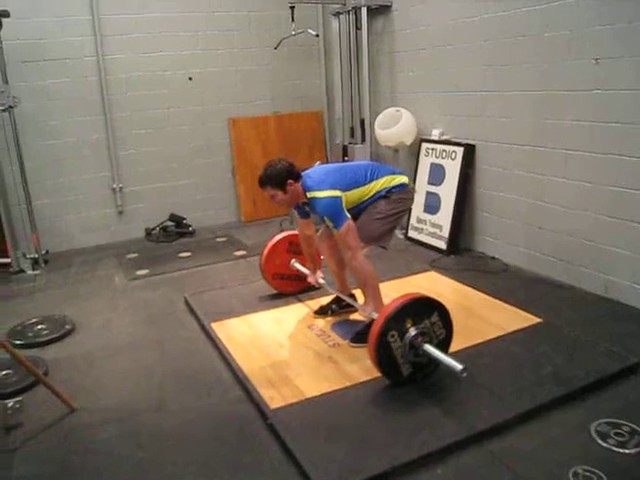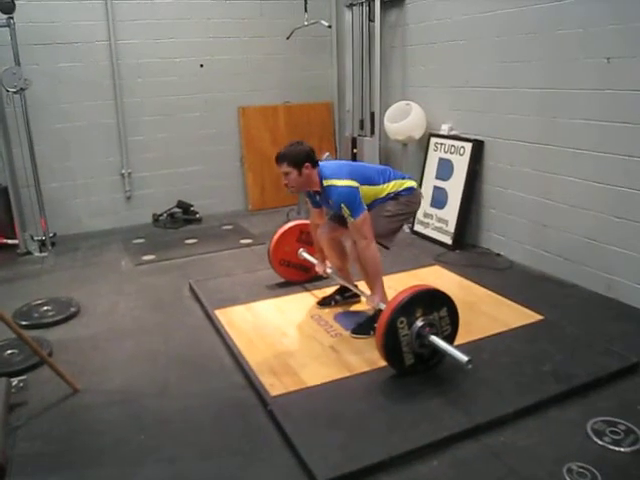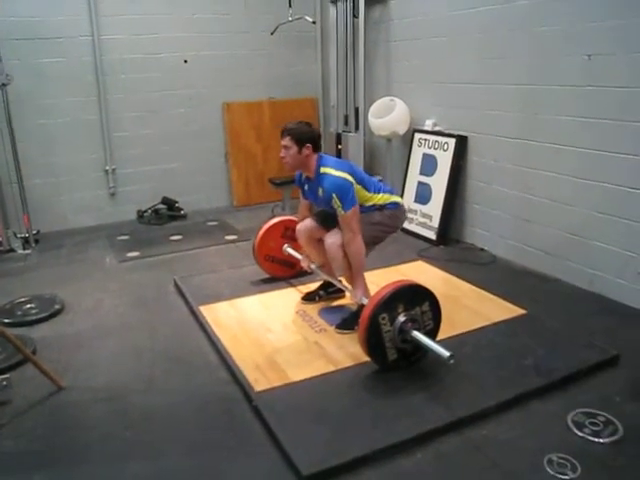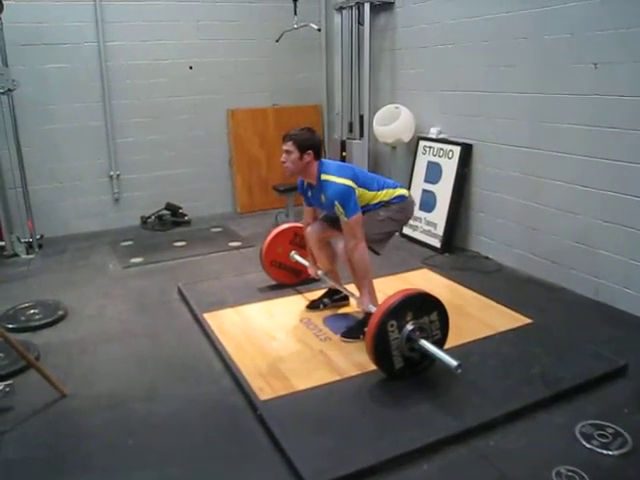
dt=1s
person 1, frame 1
left shoulder: (324, 199)
right shoulder: (300, 190)
left elbow: (353, 251)
right elbow: (306, 233)
left wrist: (370, 303)
right wrist: (313, 270)
left hip: (394, 191)
right hip: (369, 191)
left knee: (352, 250)
right knee: (324, 240)
right ankle: (346, 298)
person 1, frame 2
left shoulder: (341, 190)
right shoulder: (312, 182)
left elbow: (365, 241)
right elbow: (317, 224)
left wrist: (376, 293)
right wrist: (321, 260)
left hip: (402, 195)
right hip: (375, 195)
left knee: (354, 243)
right knee: (326, 233)
left ankle: (383, 309)
right ankle: (348, 290)
person 1, frame 3
left shoulder: (334, 181)
right shoulder: (303, 175)
left elbow: (353, 236)
right elbow: (304, 215)
left wrist: (359, 287)
right wrist: (306, 255)
left hip: (386, 209)
right hip: (357, 207)
left knee: (334, 243)
right knee: (304, 231)
left ankle: (366, 306)
right ankle: (333, 285)
person 1, frame 4
left shoulder: (336, 187)
right shoulder: (305, 181)
left elbow: (355, 243)
right elbow: (309, 223)
left wrist: (365, 295)
right wrist: (312, 262)
left hip: (394, 203)
right hip: (365, 204)
left knee: (345, 248)
right knee: (314, 234)
left ankle: (373, 315)
right ankle: (337, 292)
